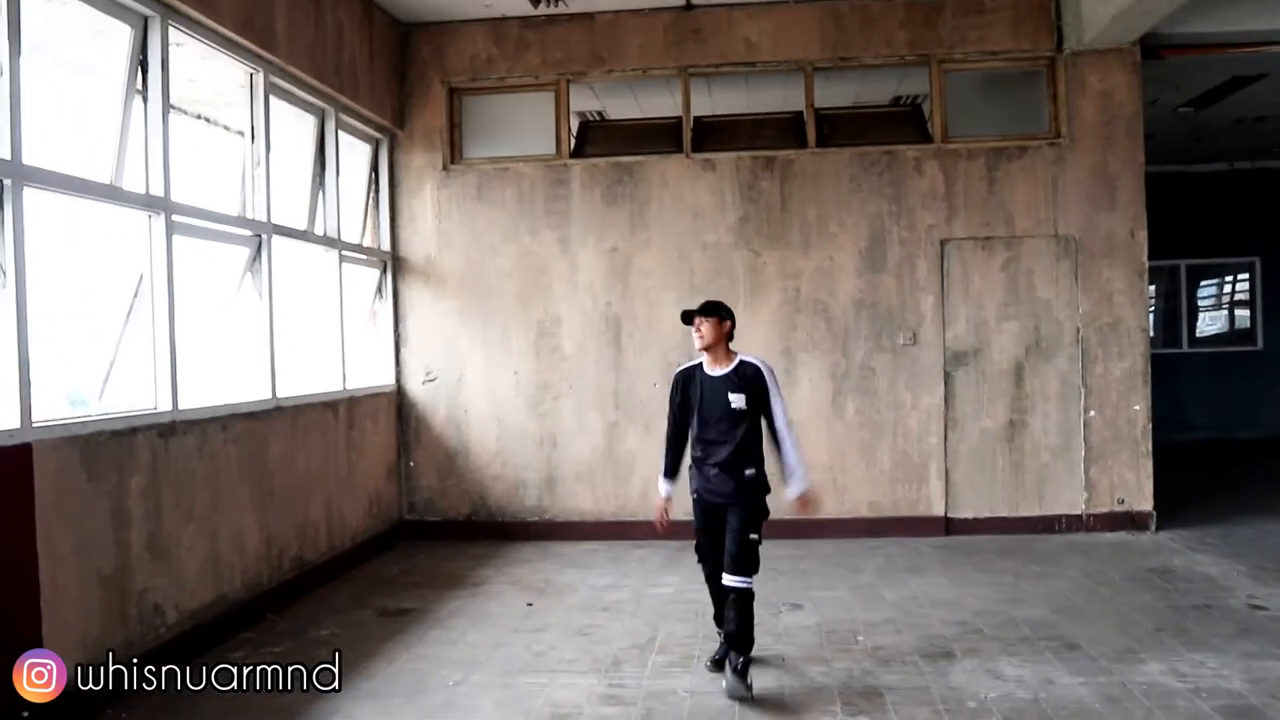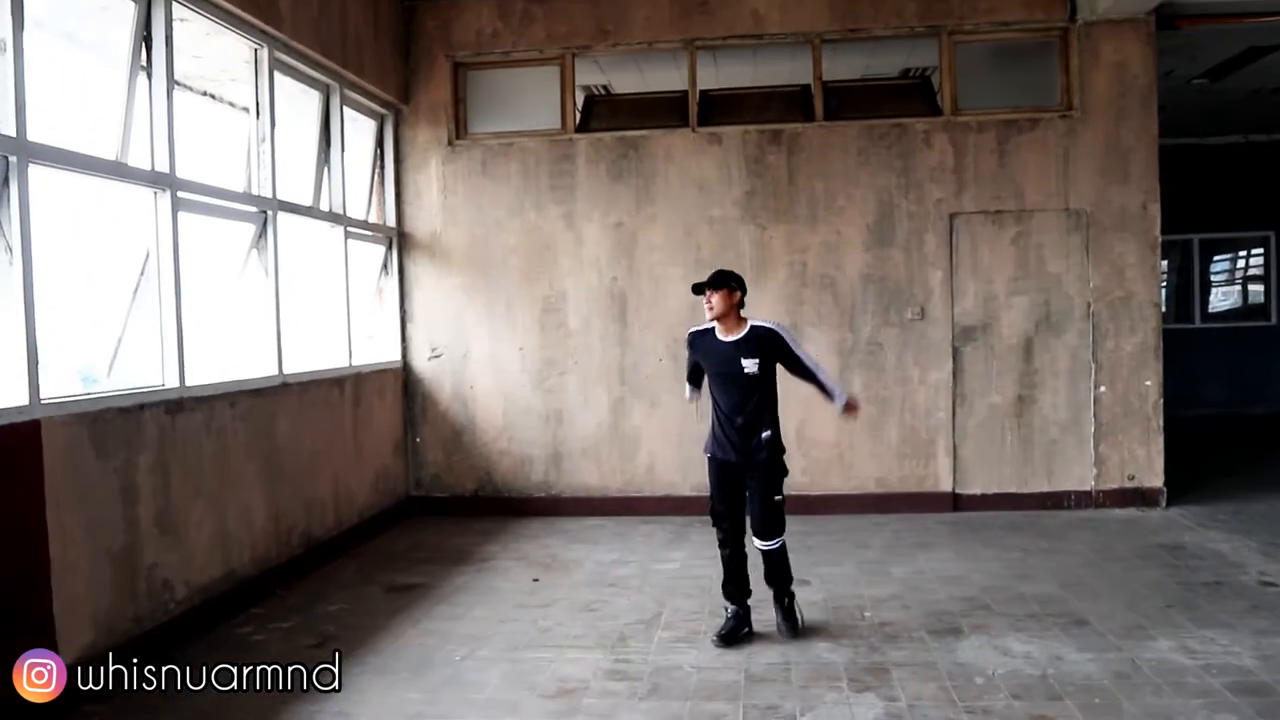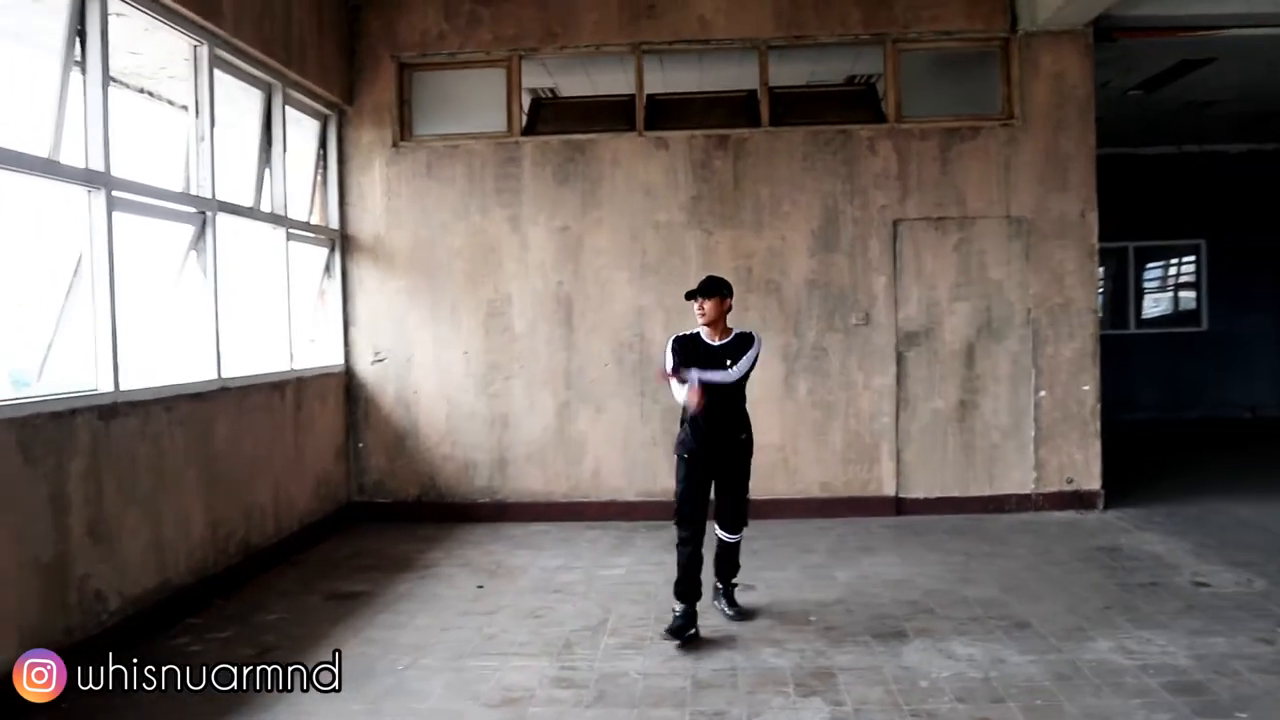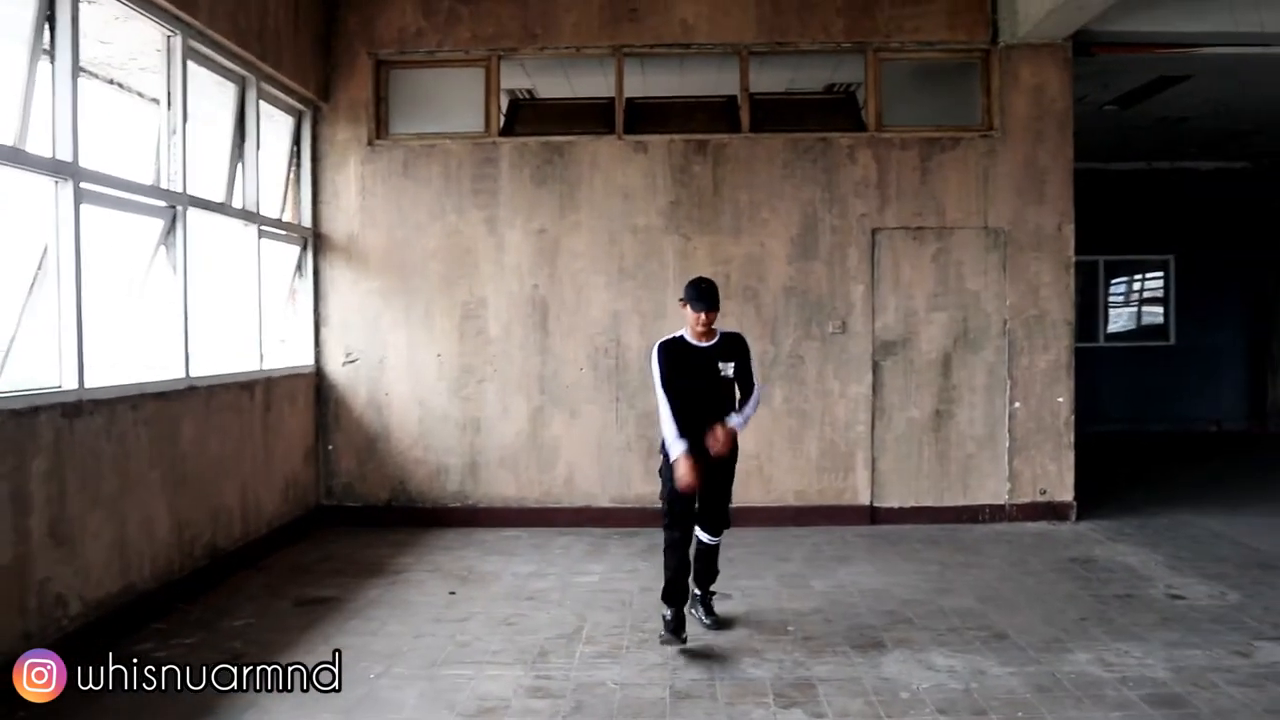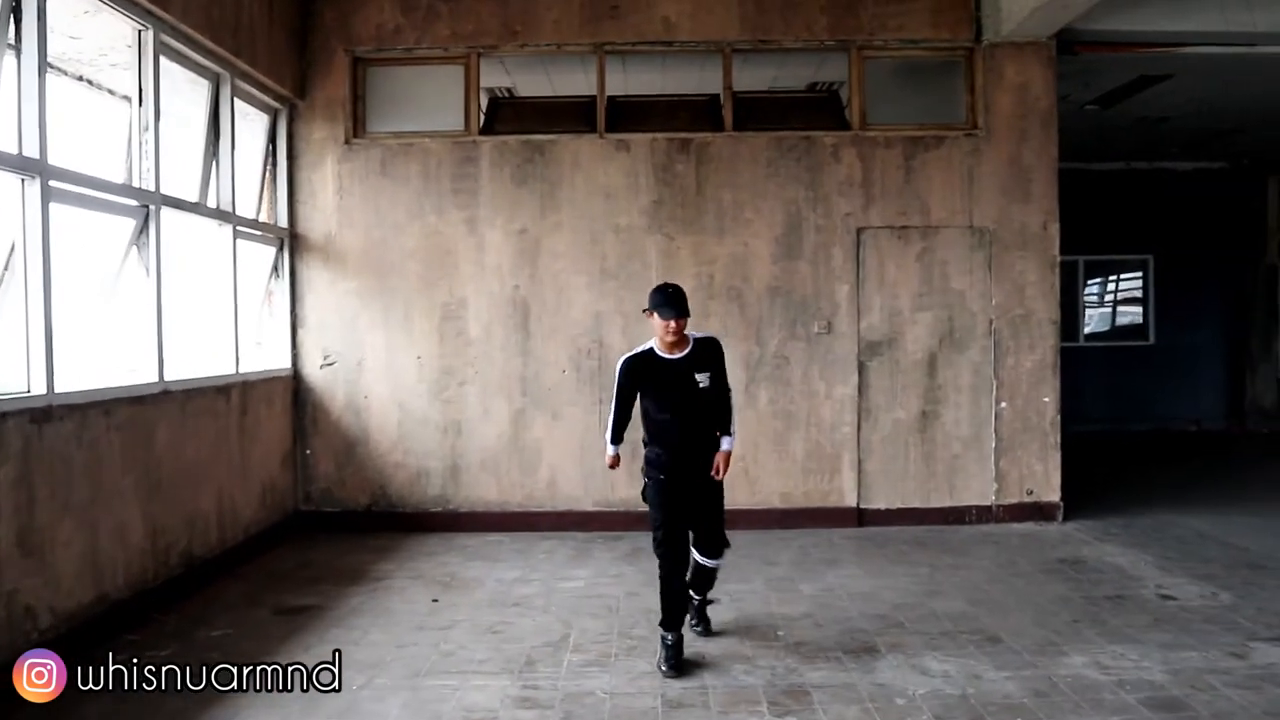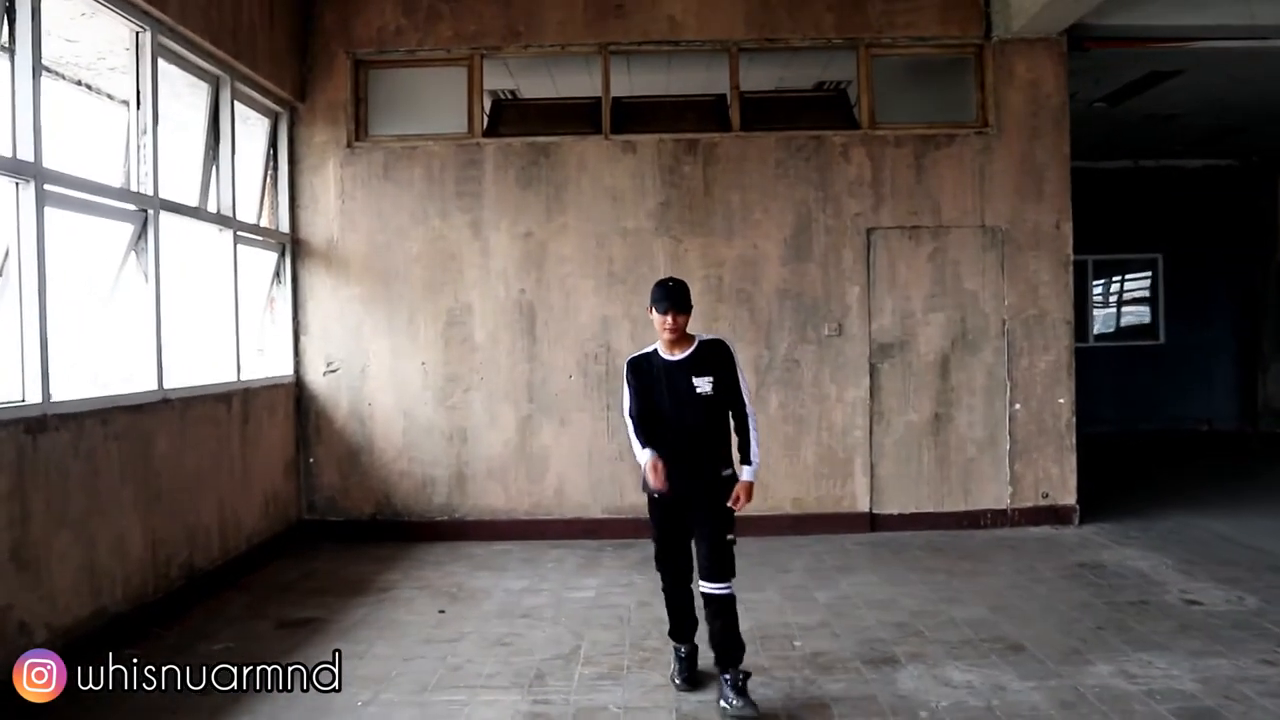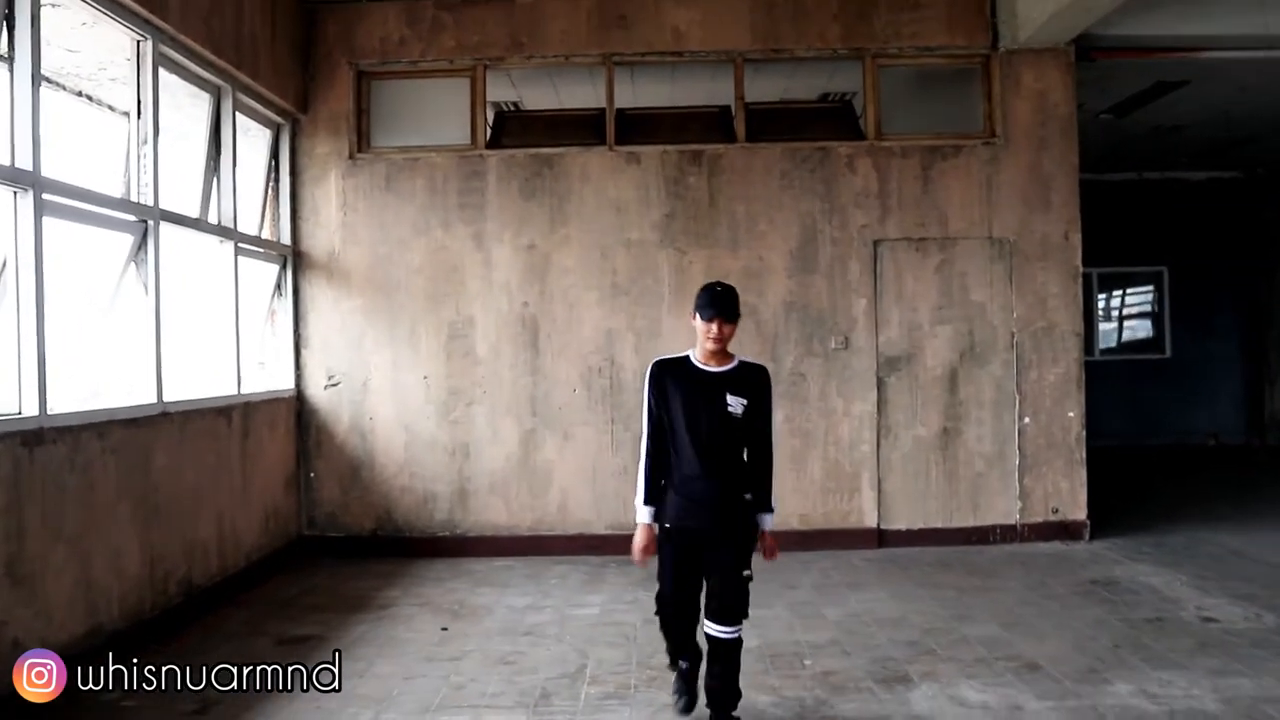
dt=0.4s
person 1, frame 1
left shoulder: (755, 372)
right shoulder: (685, 378)
left elbow: (780, 428)
right elbow: (676, 435)
left wrist: (797, 483)
right wrist: (665, 488)
left hip: (744, 488)
right hip: (704, 490)
left knee: (737, 574)
right knee: (714, 571)
left ankle: (738, 660)
right ankle: (728, 638)
person 1, frame 2
left shoulder: (767, 336)
right shoulder: (698, 339)
left elbow: (807, 369)
left wrist: (840, 398)
right wrist: (691, 389)
left hip: (762, 452)
right hip: (721, 453)
left knee: (767, 532)
right knee: (728, 535)
left ankle: (783, 596)
right ankle: (738, 611)
person 1, frame 3
left shoulder: (748, 342)
right shoulder: (681, 344)
left elbow: (732, 376)
right elbow: (677, 383)
left wrist: (689, 375)
right wrist: (688, 393)
left hip: (735, 448)
right hip: (694, 450)
left knee: (731, 526)
right knee: (689, 531)
left ankle: (724, 588)
right ankle: (686, 610)
person 1, frame 4
left shoulder: (735, 344)
right shoulder: (667, 349)
left elbow: (752, 393)
right elbow: (666, 404)
left wrist: (730, 427)
right wrist: (680, 455)
left hip: (721, 451)
right hip: (682, 452)
left knee: (712, 527)
right knee: (677, 532)
left ankle: (702, 595)
right ankle: (673, 612)
person 1, frame 5
left shoulder: (709, 349)
right shoulder: (634, 364)
left elbow: (723, 397)
right elbow: (621, 408)
left wrist: (725, 445)
right wrist: (613, 447)
left hip: (706, 466)
right hip: (663, 470)
left knee: (712, 545)
right knee: (670, 555)
left ankle: (696, 597)
right ankle: (671, 635)
person 1, frame 6
left shoulder: (717, 353)
right shoulder: (638, 367)
left elbow: (743, 412)
right elbow: (635, 422)
left wrist: (747, 472)
right wrist: (648, 456)
left hip: (714, 483)
right hip: (666, 487)
left knee: (716, 576)
right knee: (673, 574)
left ankle: (730, 674)
right ankle: (684, 649)
person 1, frame 7
left shoulder: (754, 379)
right shoulder: (664, 372)
left elbow: (761, 450)
right elbow: (651, 444)
left wrist: (765, 519)
right wrist: (644, 517)
left hip: (732, 518)
right hip: (677, 515)
left knee: (726, 620)
right knee: (674, 608)
right ankle: (685, 664)
